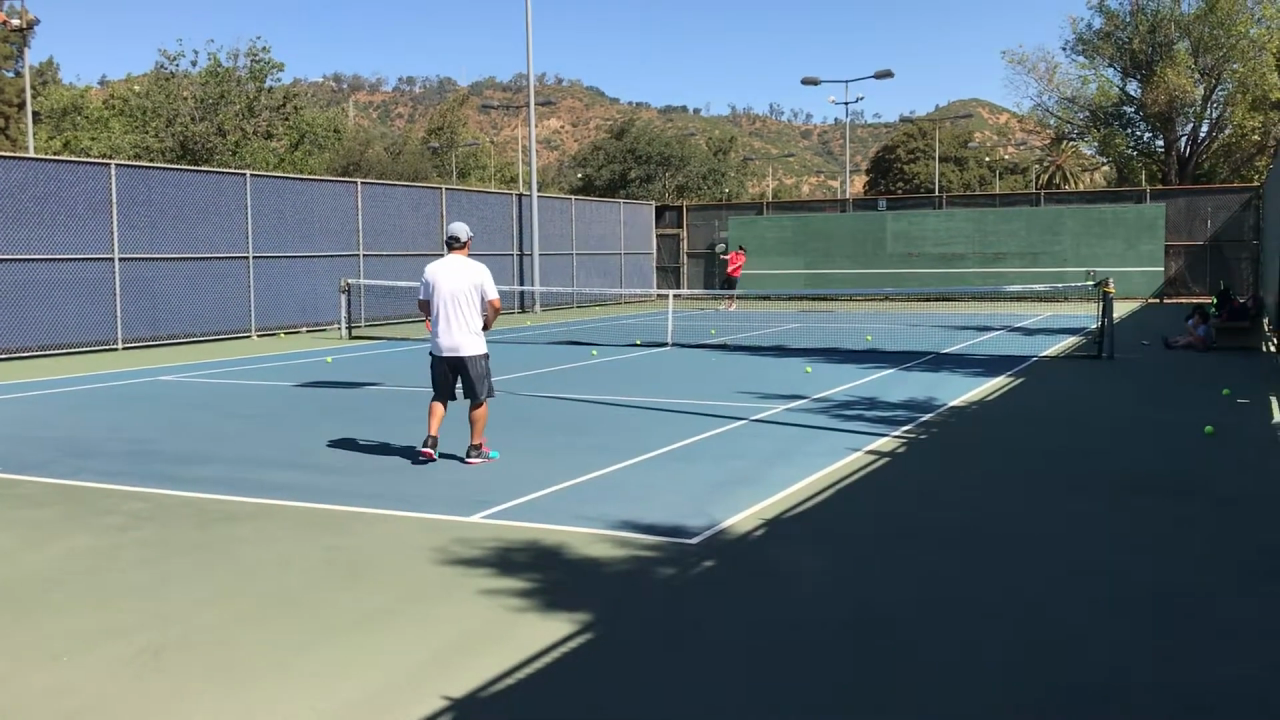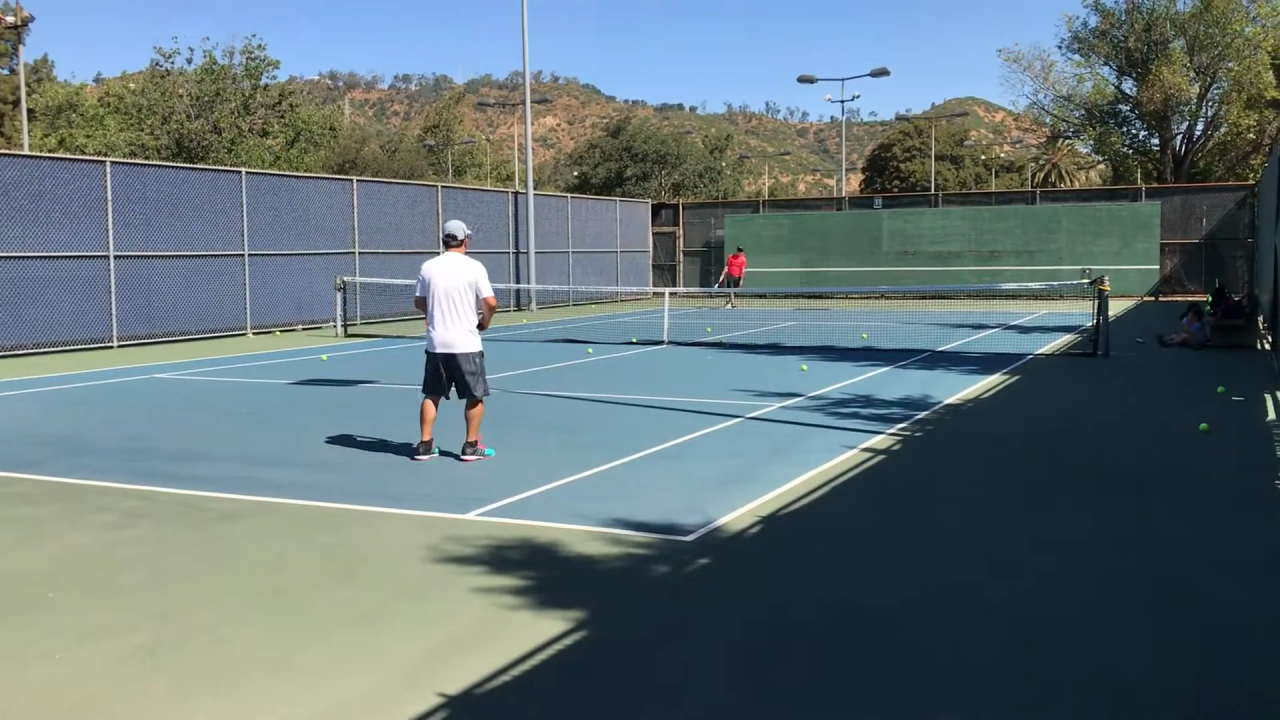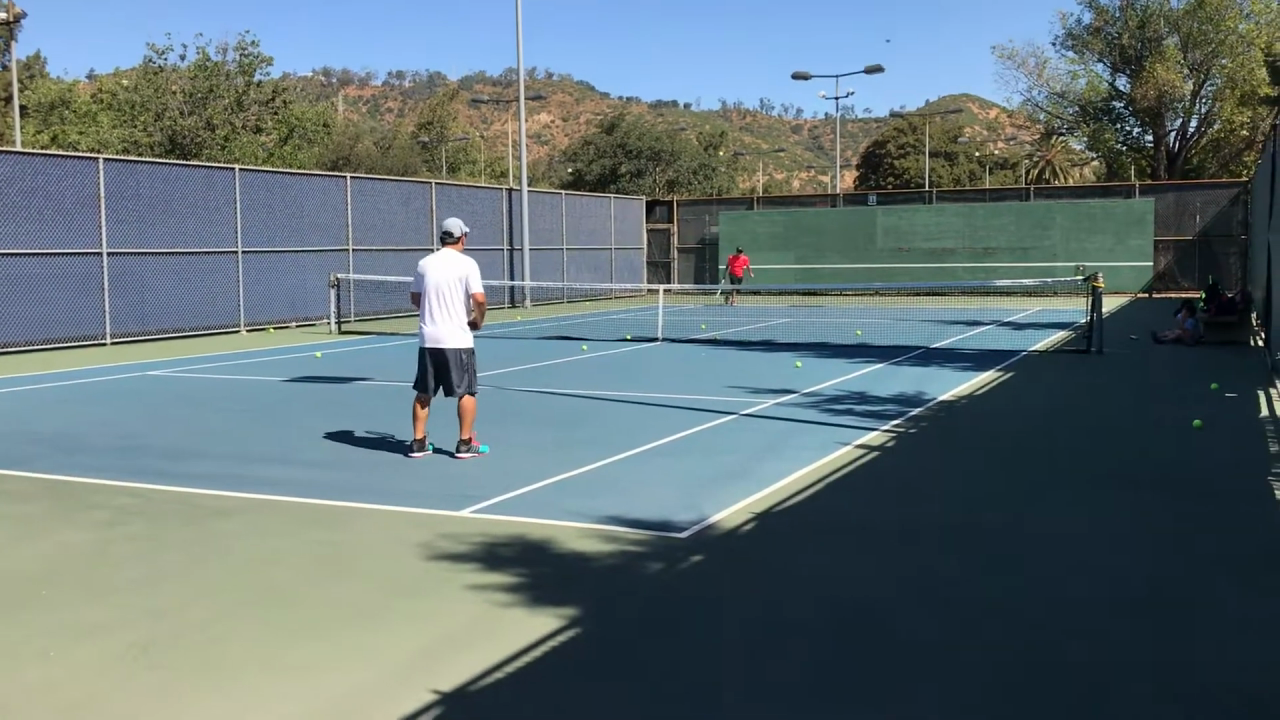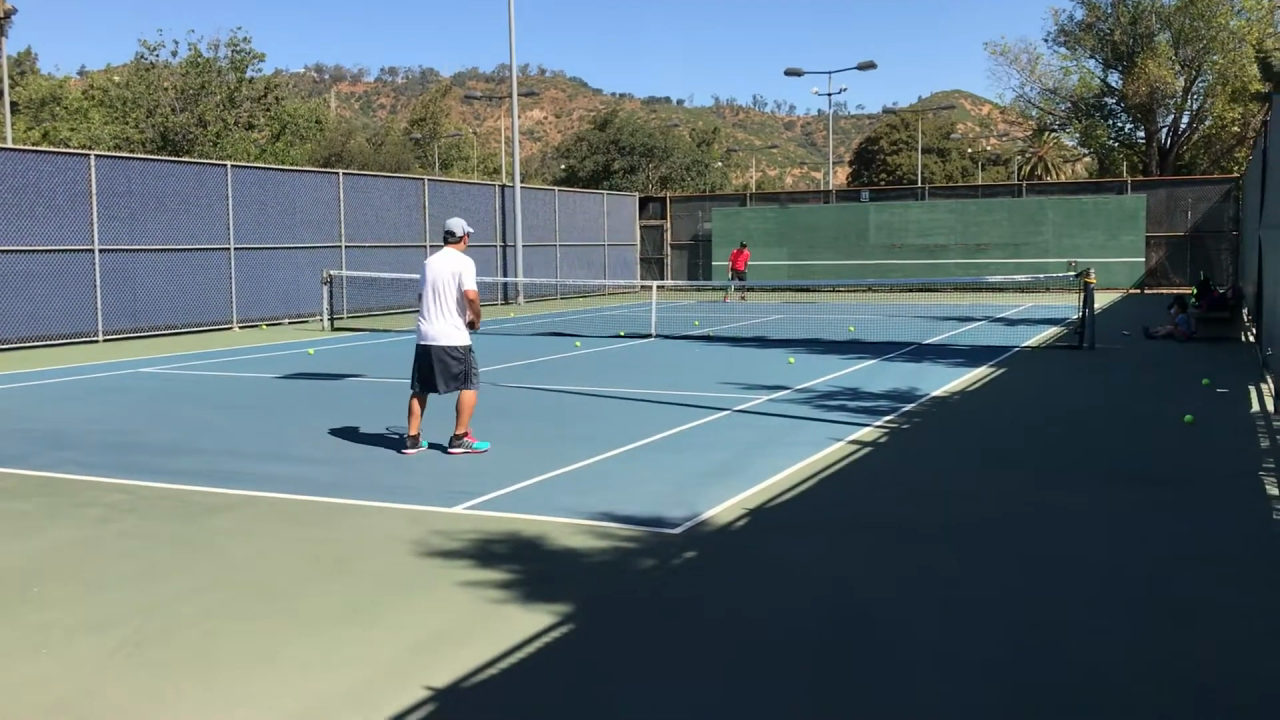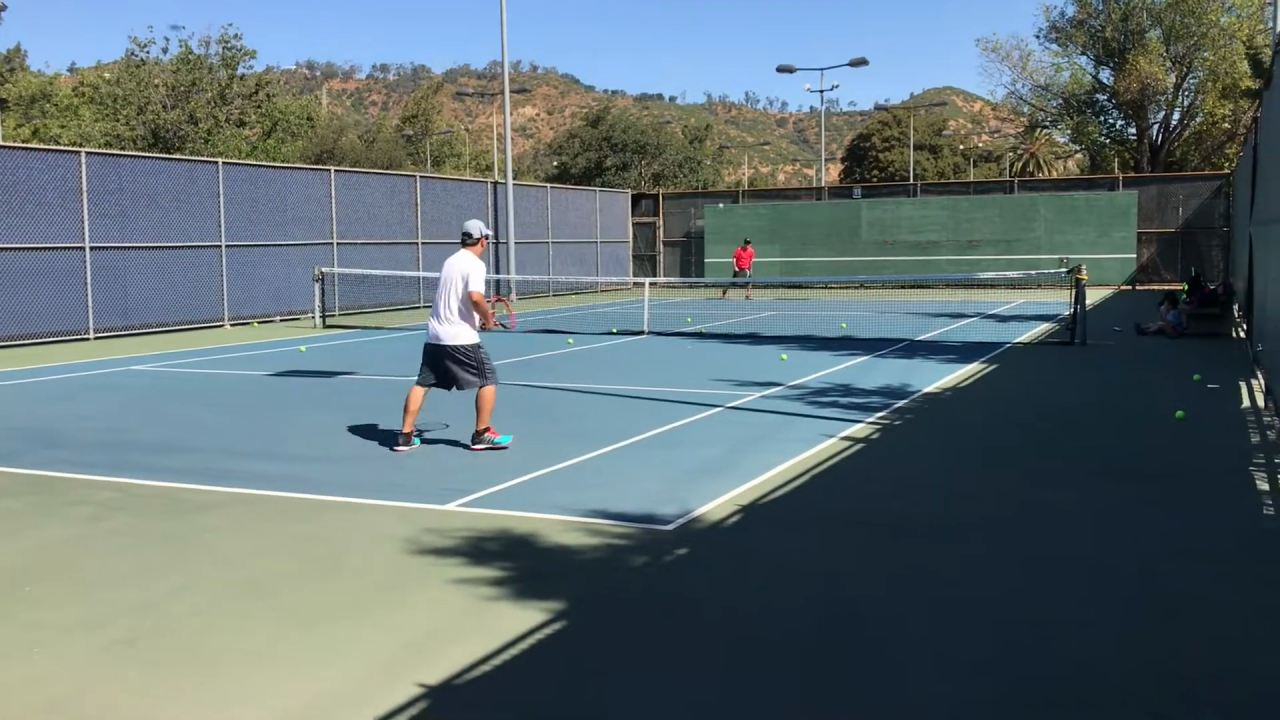
dt=0.2s
person 1, frame 1
left shoulder: (431, 269)
right shoulder: (479, 269)
left elbow: (423, 306)
right elbow: (495, 305)
right wrist: (488, 323)
left hip: (441, 346)
right hip: (471, 346)
left knee: (440, 396)
right knee: (479, 398)
left ankle: (430, 441)
right ankle: (475, 449)
person 1, frame 2
left shoulder: (428, 267)
right shoulder: (474, 267)
left elbow: (419, 303)
right elbow: (490, 303)
right wrist: (484, 321)
left hip: (436, 343)
right hip: (466, 343)
left knee: (432, 394)
right knee: (475, 395)
left ankle: (425, 445)
right ankle: (471, 446)
person 1, frame 3
left shoulder: (424, 263)
right shoulder: (467, 263)
left elbow: (415, 298)
right elbow: (479, 299)
right wrist: (478, 320)
left hip: (428, 338)
right hip: (457, 339)
left knee: (423, 392)
right knee: (466, 391)
left ankle: (418, 442)
right ankle: (465, 443)
person 1, frame 4
left shoulder: (429, 262)
right shoulder: (464, 262)
right elbow: (471, 296)
right wrist: (476, 319)
left hip: (426, 336)
right hip: (453, 338)
left knee: (419, 389)
right knee: (468, 386)
left ankle: (413, 438)
right ankle: (459, 439)
person 1, frame 5
left shoulder: (450, 261)
right shoulder: (475, 264)
right elbow: (475, 297)
left wrist: (480, 313)
right wrist: (487, 318)
left hip: (435, 335)
right hip: (461, 337)
left knee: (422, 384)
right knee: (488, 381)
left ankle: (406, 435)
right ankle: (482, 434)
